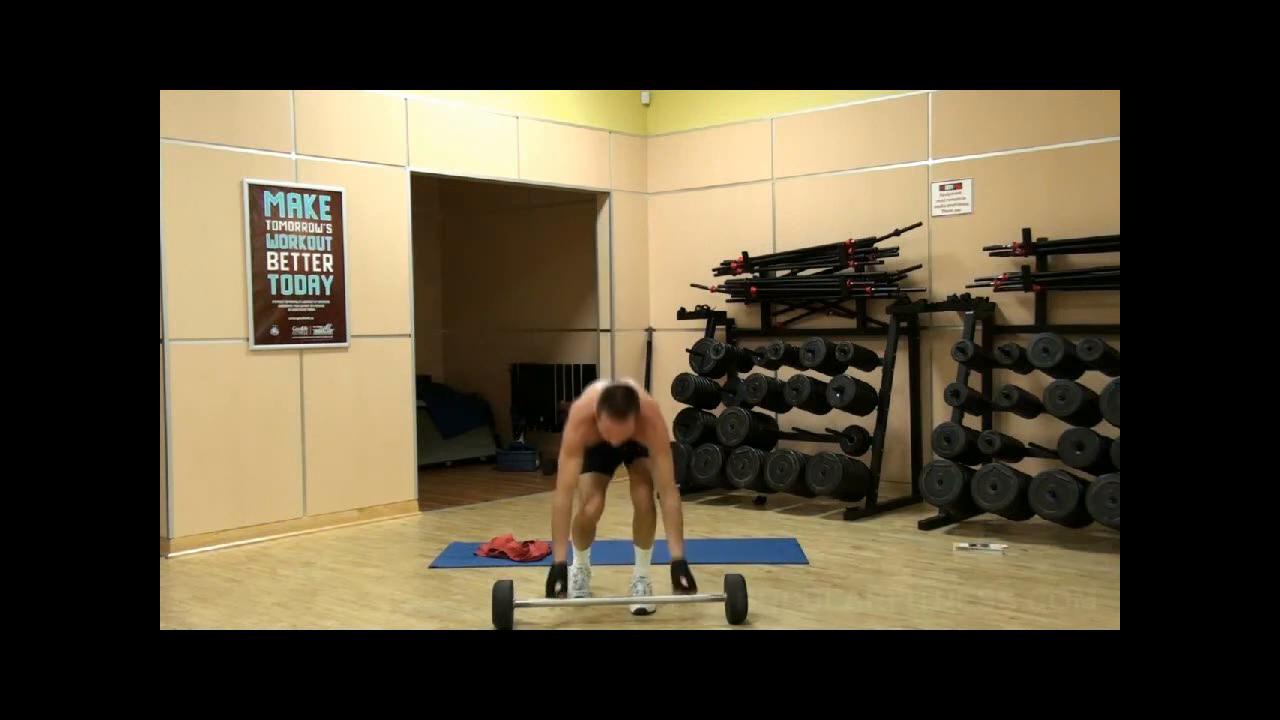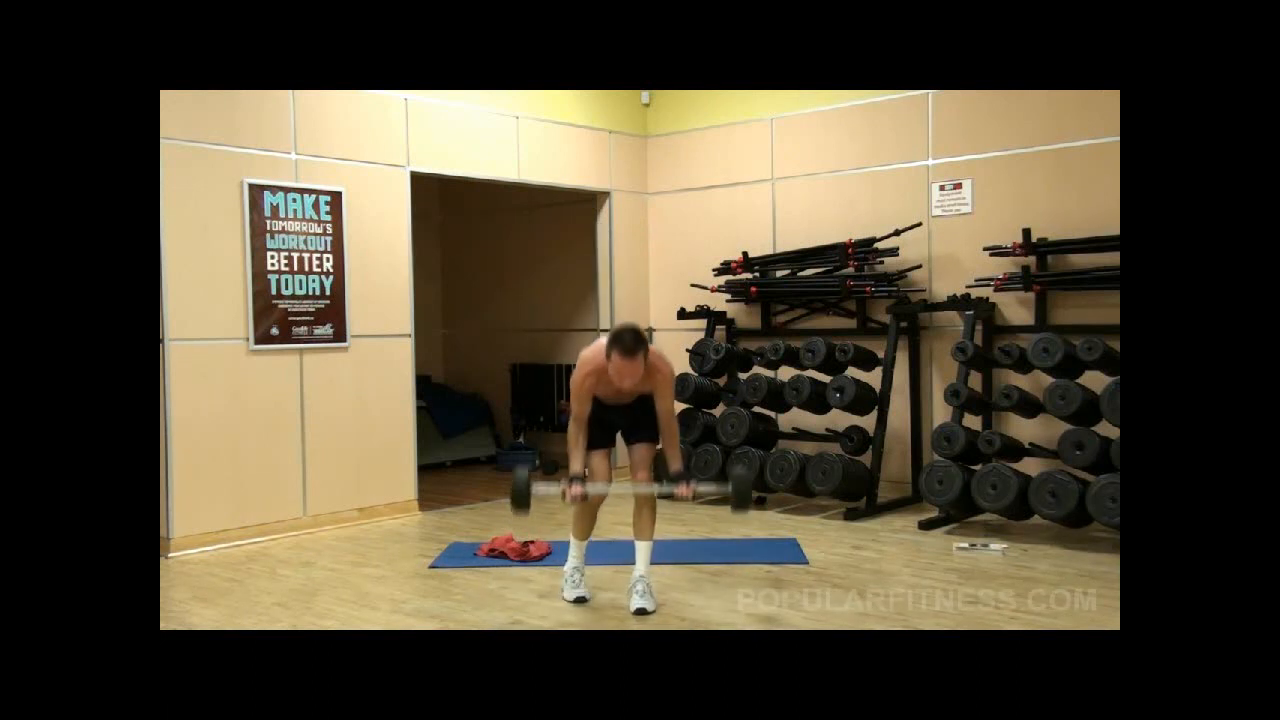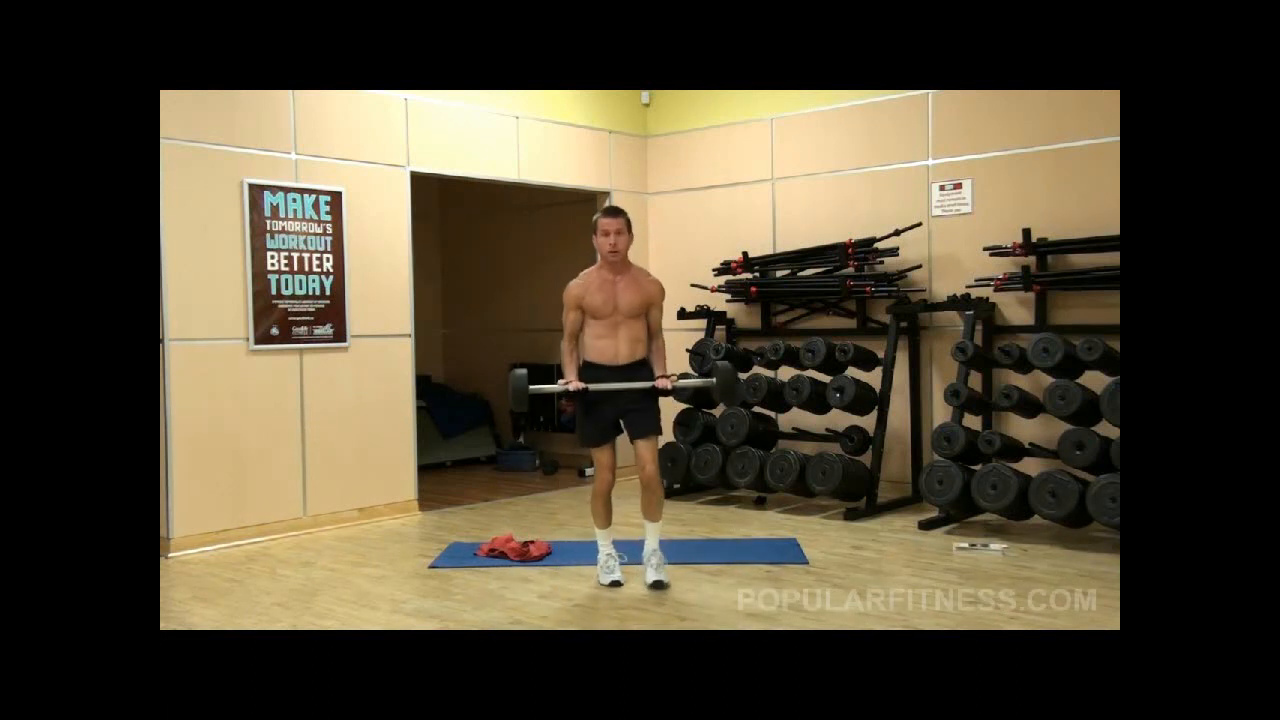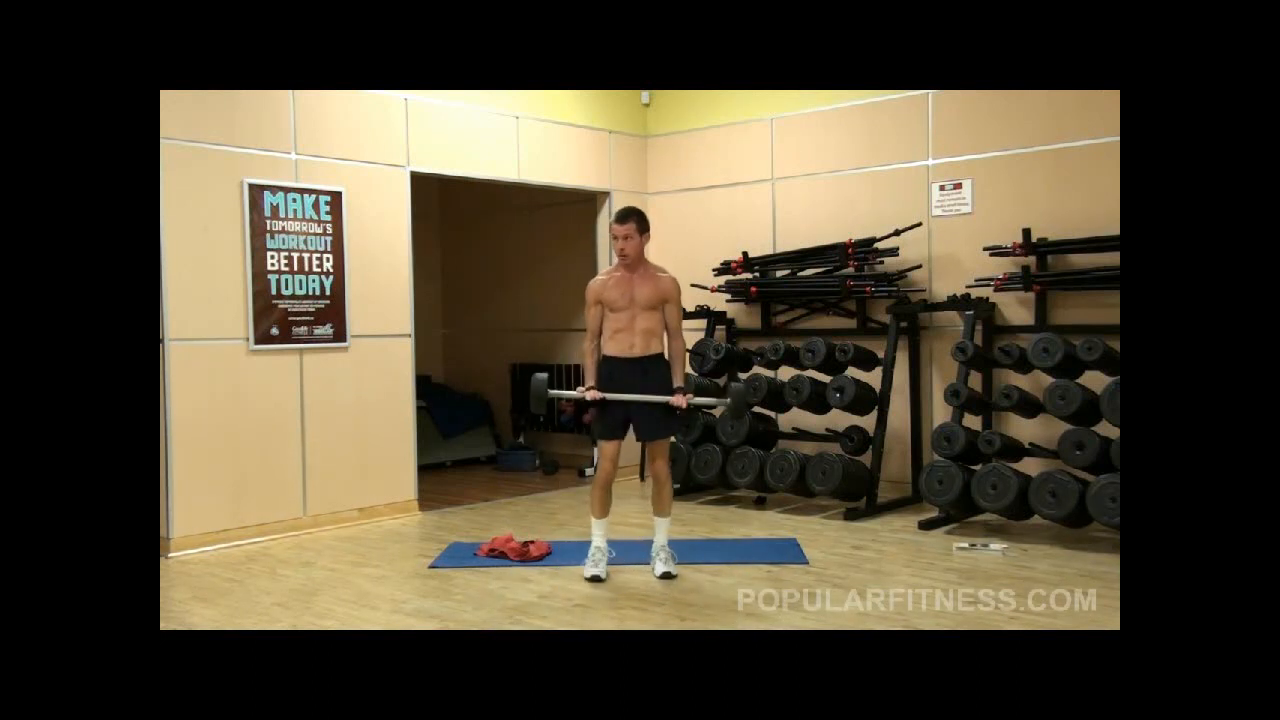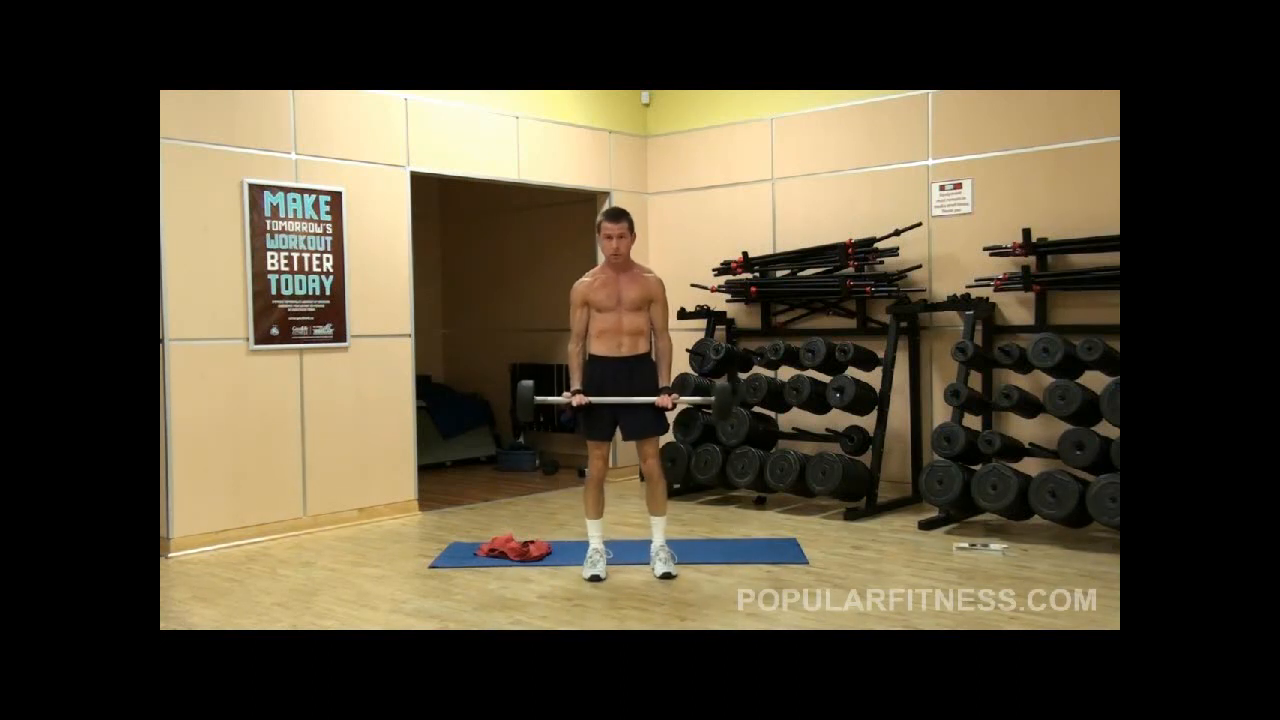
dt=0.7s
person 1, frame 1
left shoulder: (652, 422)
right shoulder: (580, 421)
left elbow: (667, 490)
right elbow: (564, 493)
left wrist: (678, 559)
right wrist: (559, 561)
left hip: (639, 442)
right hip: (594, 445)
left knee: (644, 498)
right knee: (590, 506)
left ankle: (641, 578)
right ankle: (579, 568)
person 1, frame 2
left shoulder: (661, 368)
right shoulder: (587, 368)
left elbow: (667, 420)
right elbow: (578, 422)
left wrist: (677, 471)
right wrist: (576, 474)
left hip: (641, 407)
right hip: (597, 406)
left knee: (643, 482)
right knee: (597, 487)
left ankle: (641, 577)
right ankle: (575, 564)
person 1, frame 3
left shoulder: (650, 286)
right shoulder: (578, 288)
left elbow: (655, 336)
right elbow: (569, 340)
left wrist: (661, 373)
right wrist: (571, 375)
left hip: (638, 379)
right hip: (595, 381)
left knee: (649, 471)
right knee: (604, 476)
left ankle: (652, 550)
right ankle: (606, 554)
person 1, frame 4
left shoulder: (665, 283)
right shoulder: (598, 285)
left elbow: (675, 337)
right elbow: (592, 339)
left wrist: (679, 385)
right wrist: (590, 382)
left hip: (653, 372)
right hip: (612, 374)
left knee: (659, 465)
right knee: (606, 467)
left ankle: (661, 545)
right ankle: (598, 546)
person 1, frame 5
left shoulder: (650, 282)
right shoulder: (583, 287)
left elbow: (661, 336)
right elbow: (576, 341)
left wrist: (665, 385)
right wrist: (575, 386)
left hip: (640, 371)
right hip: (599, 373)
left knee: (651, 462)
right knee: (596, 464)
left ankle: (659, 545)
right ankle: (596, 547)
